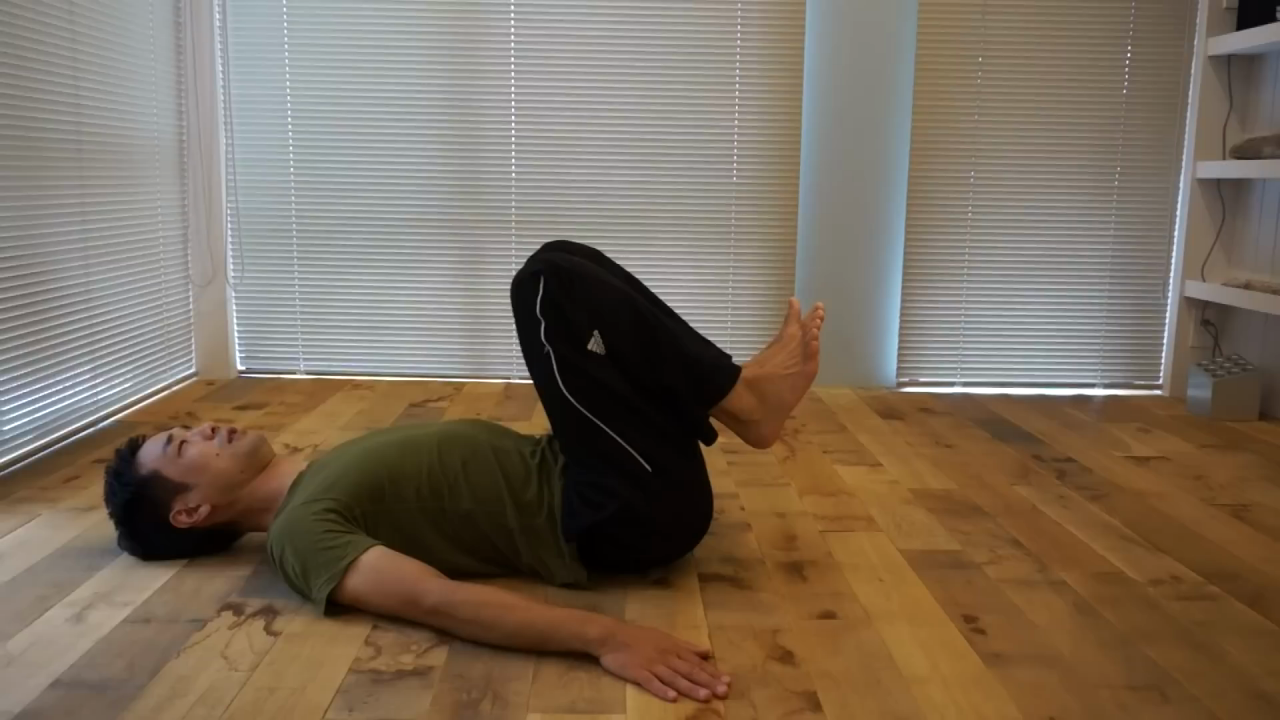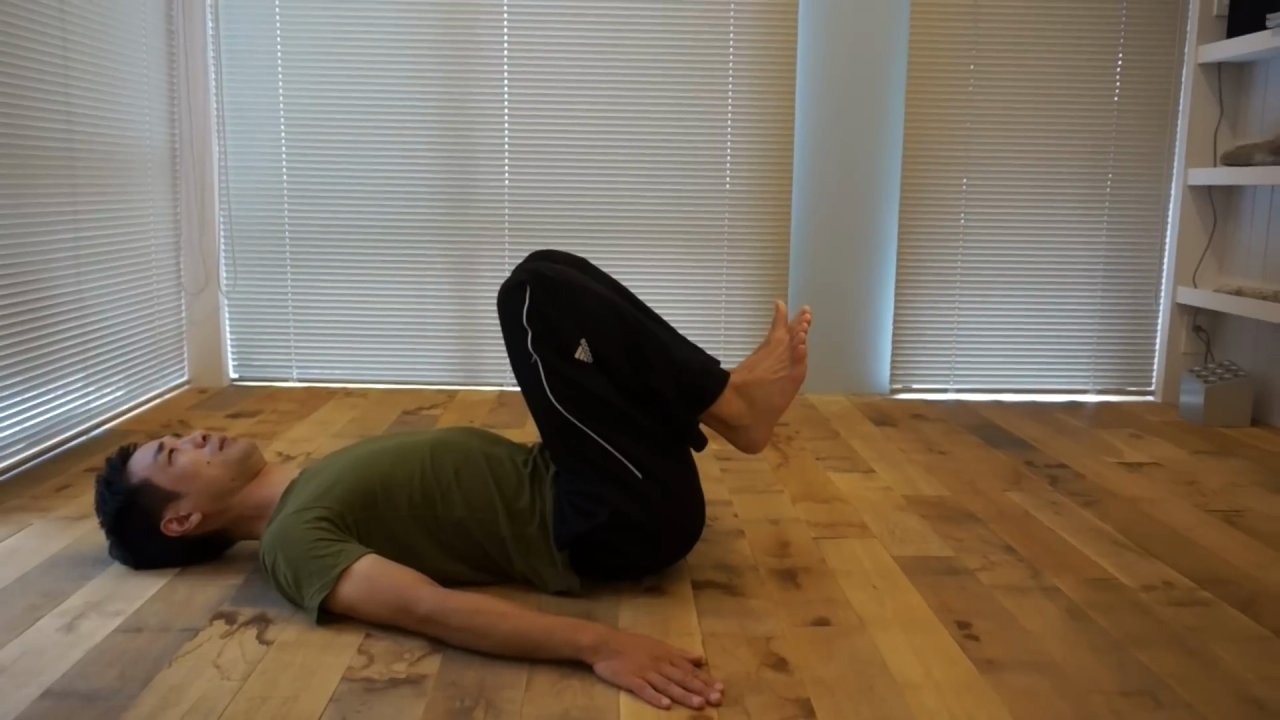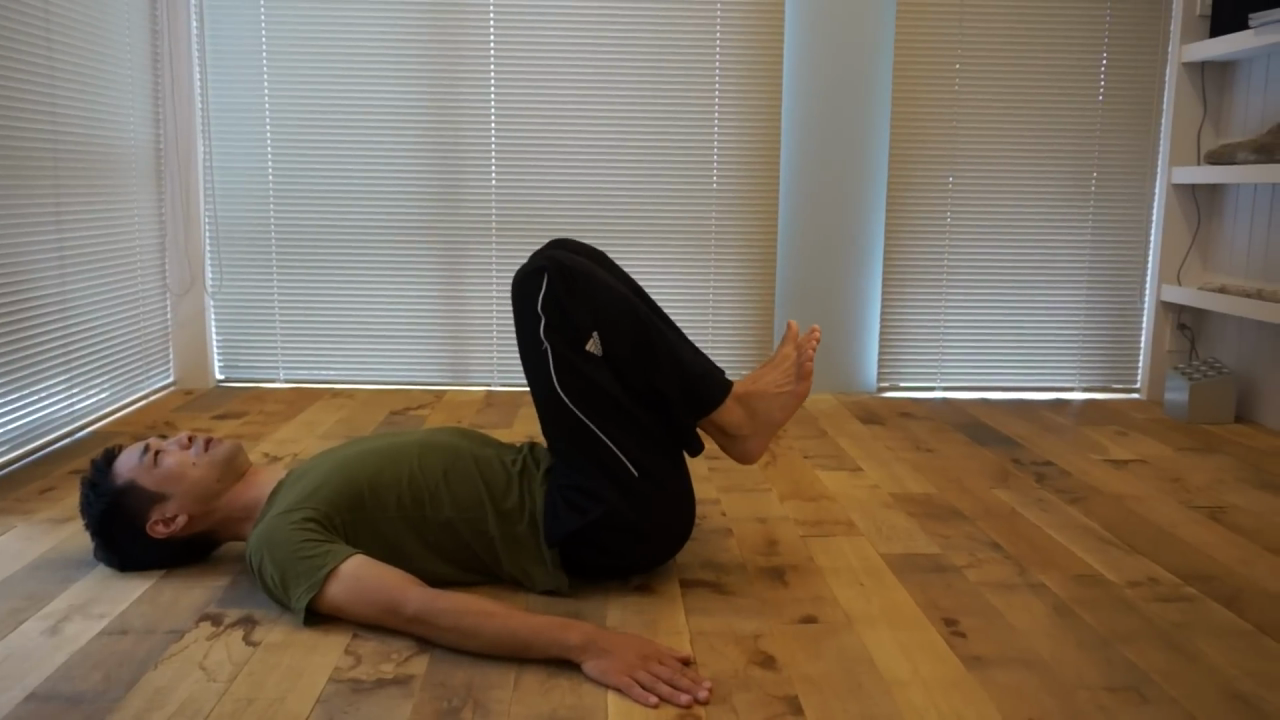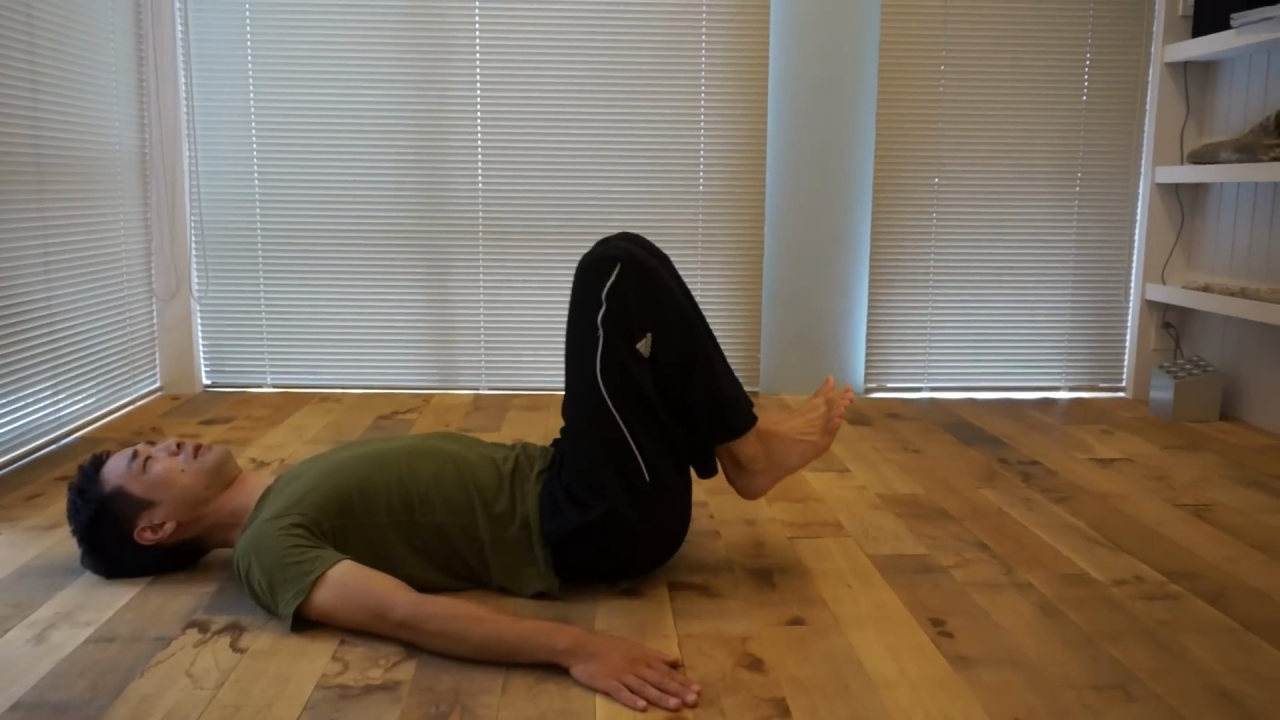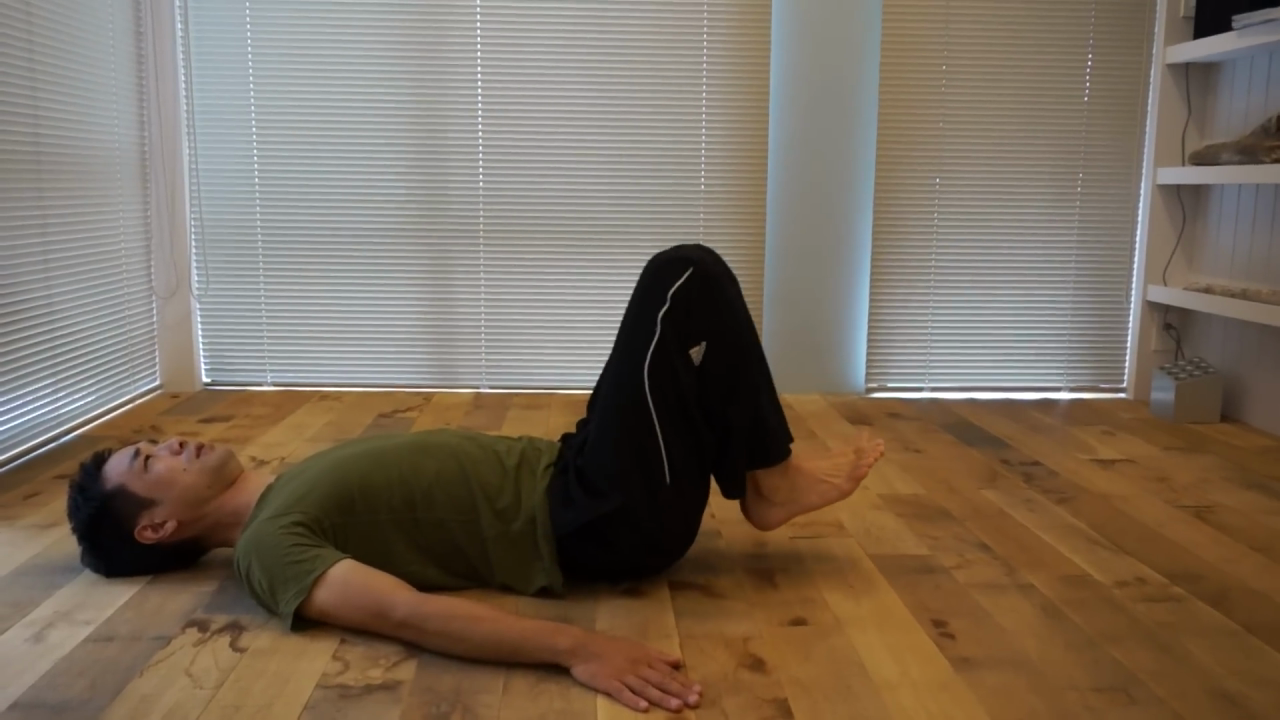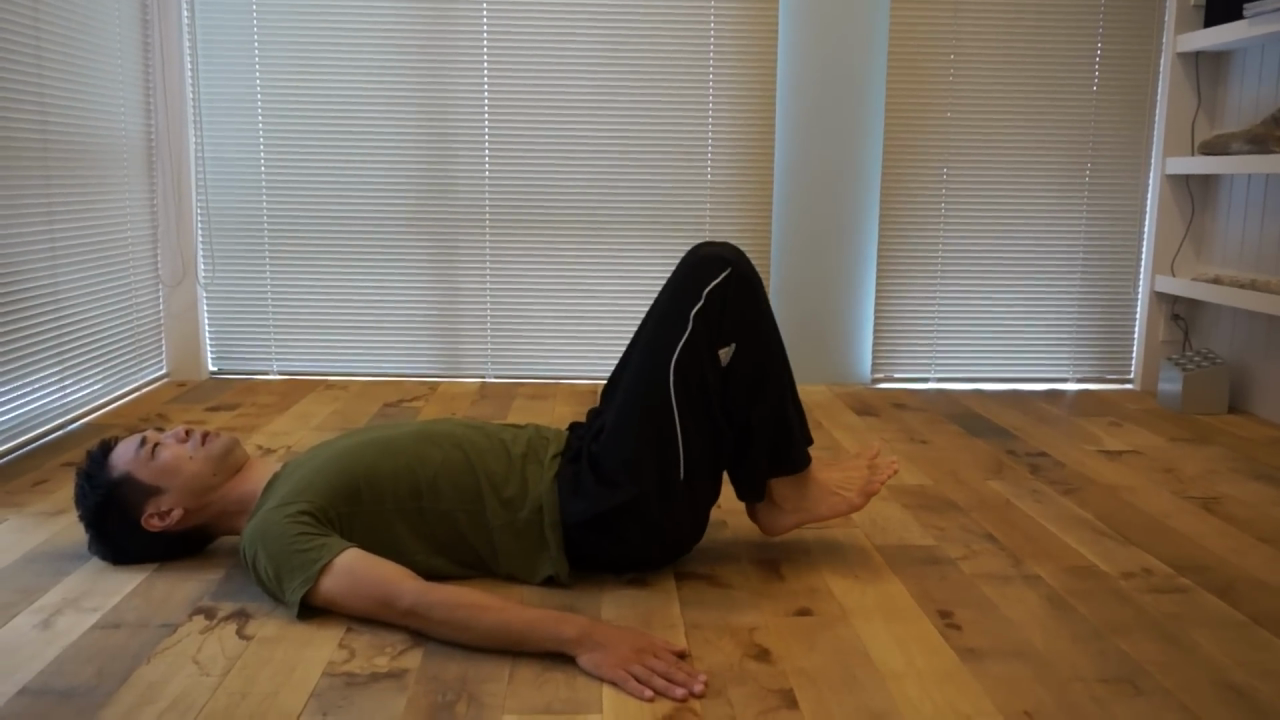
dt=0.5s
person 1, frame 1
left shoulder: (328, 482)
right shoulder: (302, 532)
right elbow: (434, 600)
right wrist: (603, 634)
left hip: (566, 475)
right hip: (622, 519)
left knee: (565, 267)
right knee: (553, 281)
left ankle: (739, 390)
right ankle: (741, 400)
person 1, frame 2
left shoulder: (321, 486)
right shoulder: (297, 540)
right elbow: (428, 609)
right wrist: (597, 643)
left hip: (557, 485)
right hip: (617, 526)
left knee: (548, 281)
right knee: (538, 292)
left ankle: (725, 397)
right ankle: (729, 404)
person 1, frame 3
left shoulder: (306, 489)
right shoulder: (283, 542)
right elbow: (417, 609)
right wrist: (586, 642)
left hip: (549, 482)
right hip: (608, 525)
left knee: (565, 266)
right knee: (552, 280)
left ankle: (729, 406)
right ankle: (731, 414)
person 1, frame 4
left shoulder: (296, 494)
right shoulder: (271, 550)
right elbow: (405, 613)
right wrist: (575, 645)
left hip: (544, 479)
right hip: (597, 527)
left knee: (623, 262)
right knee: (619, 274)
left ankle: (742, 442)
right ankle: (746, 449)
person 1, frame 5
left shoulder: (294, 495)
right shoulder: (271, 549)
right elbow: (408, 615)
right wrist: (576, 646)
left hip: (562, 475)
right hip: (600, 523)
left knee: (685, 275)
right knee: (686, 282)
left ankle: (764, 475)
right ankle: (767, 483)
person 1, frame 6
left shoulder: (301, 481)
right shoulder: (278, 537)
right elbow: (414, 602)
right wrist: (581, 634)
left hip: (572, 459)
right hip: (607, 512)
left knee: (714, 275)
right knee: (716, 279)
left ankle: (781, 480)
right ankle: (778, 490)
